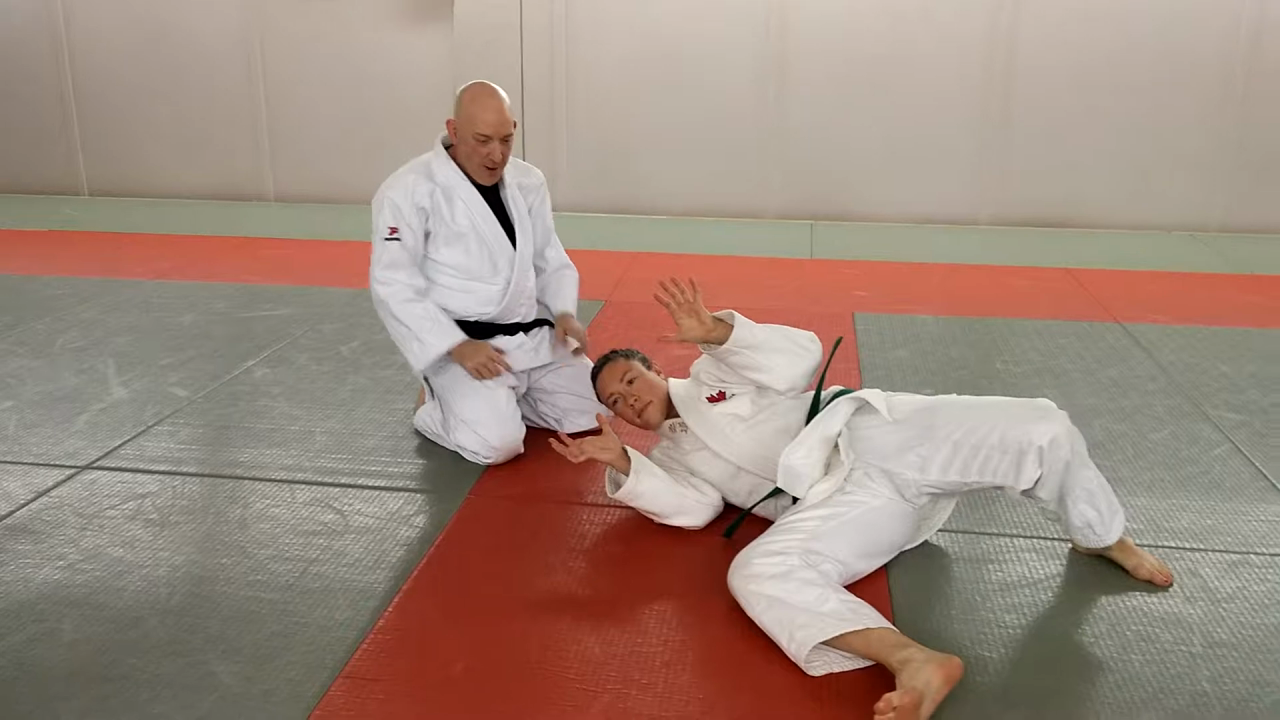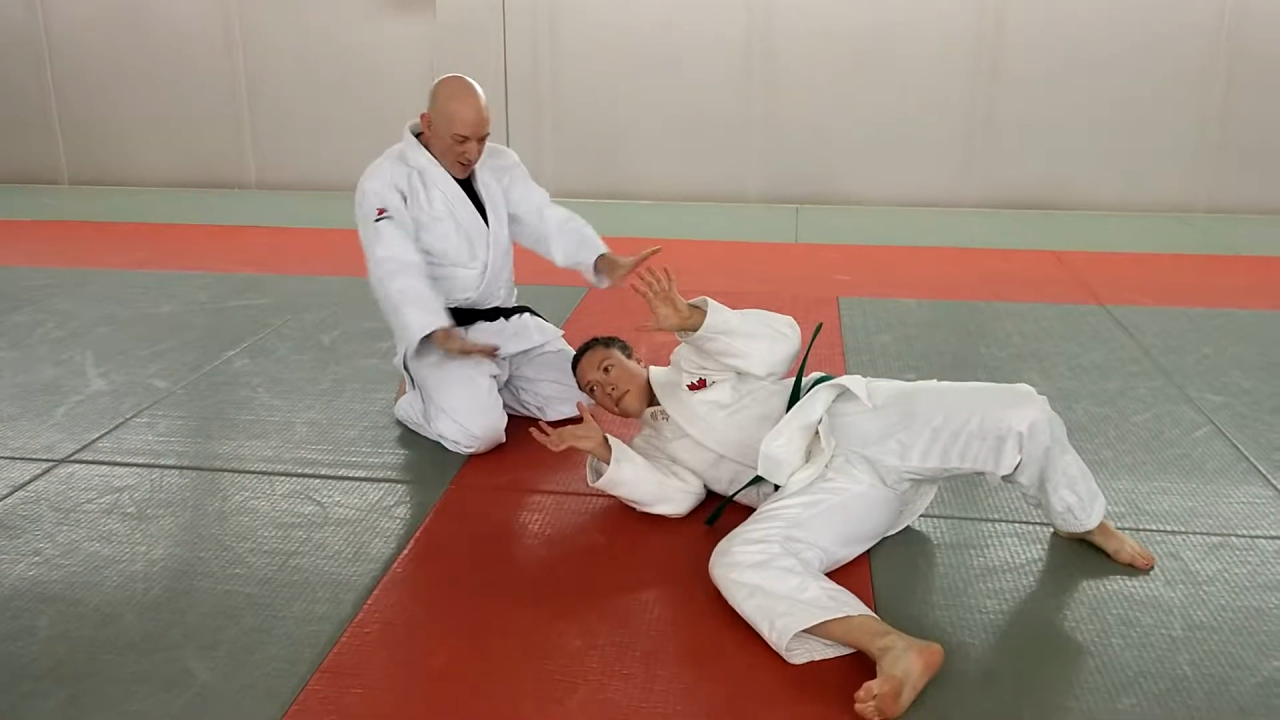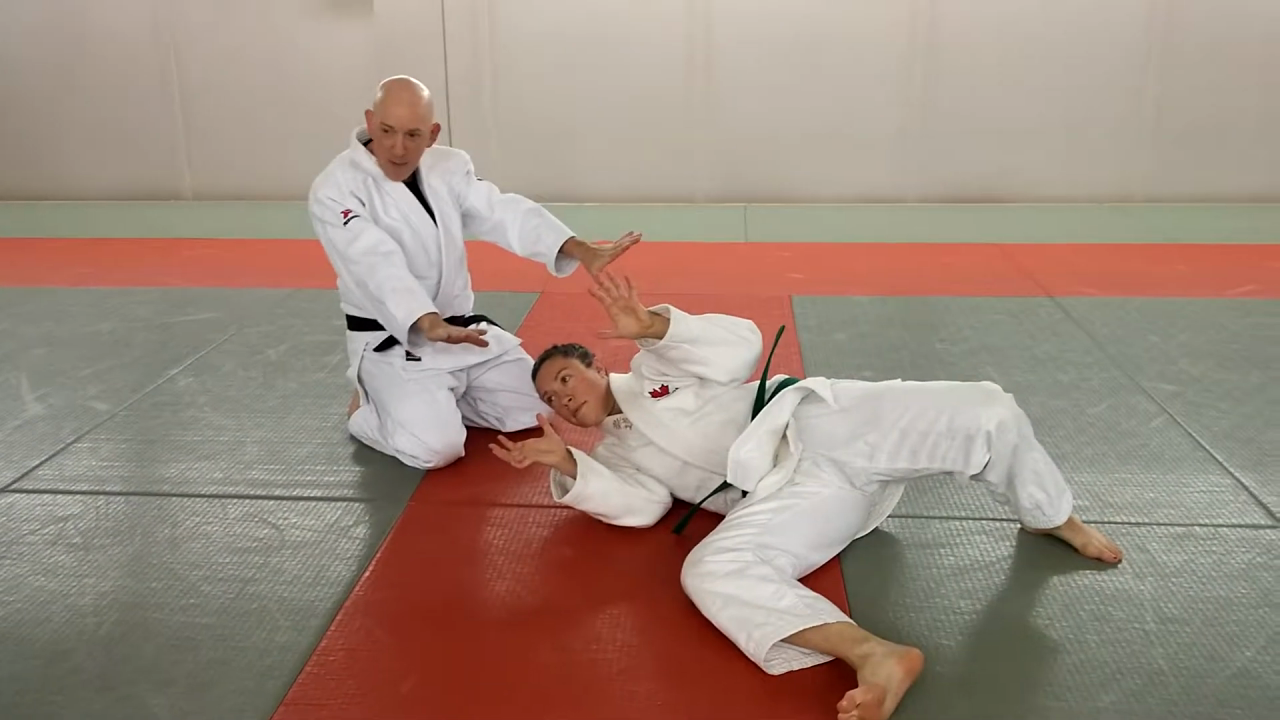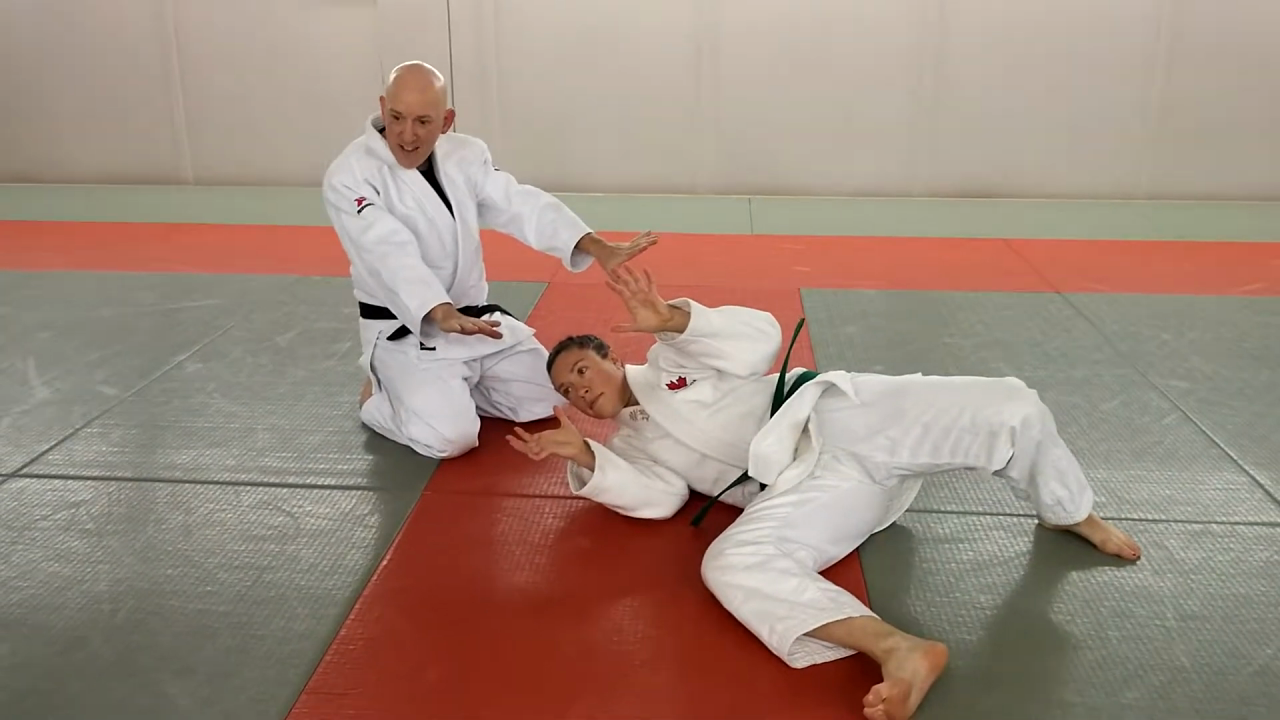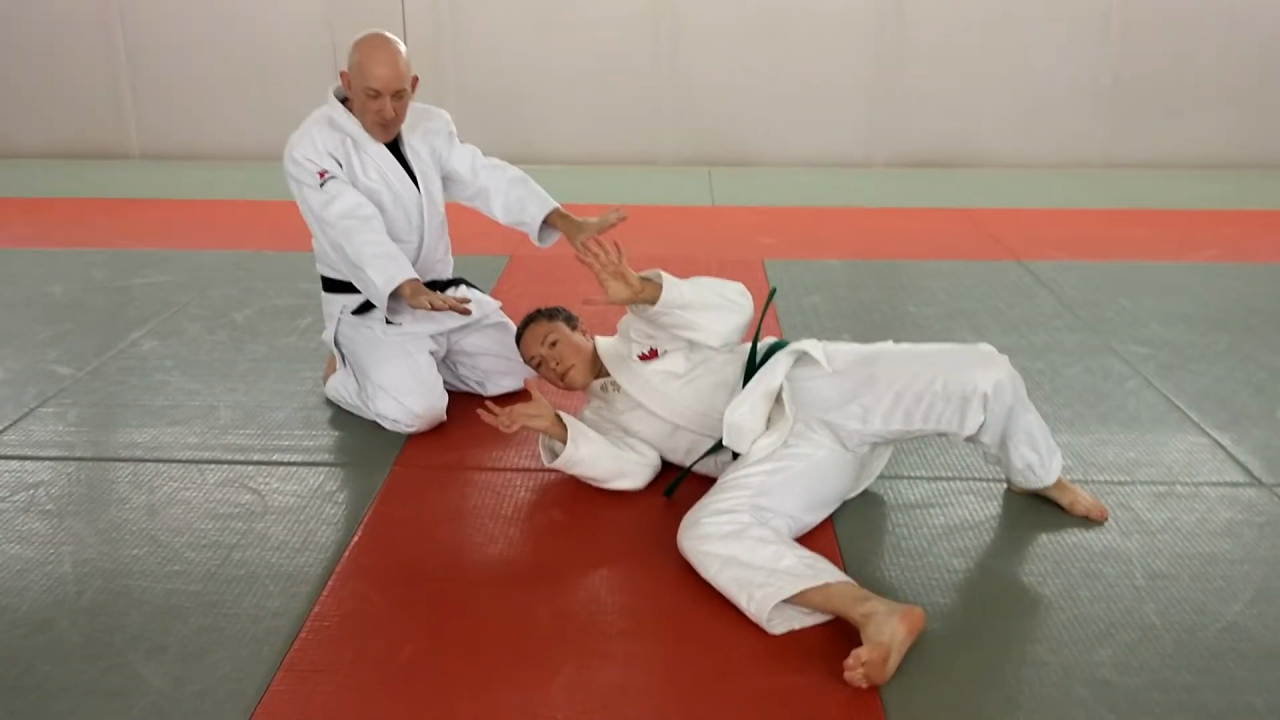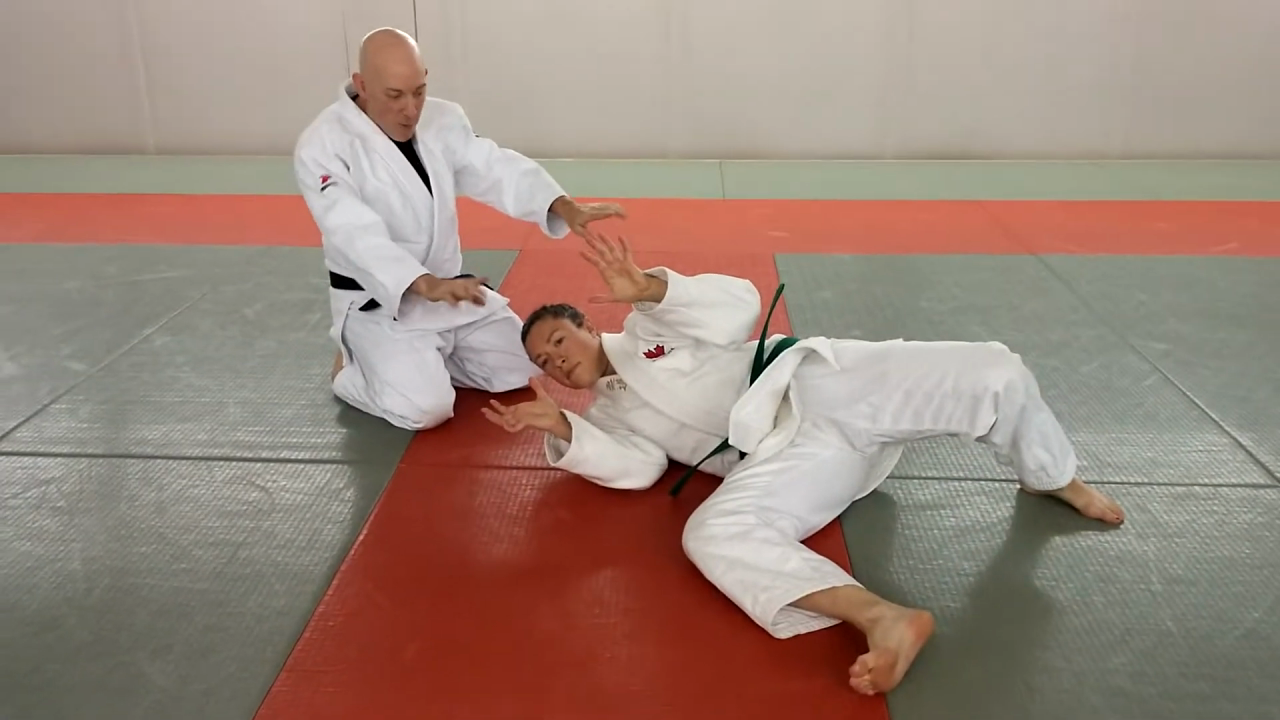
dt=0.5s
person 1, frame 1
left shoulder: (713, 370)
right shoulder: (672, 453)
left elbow: (799, 356)
right elbow: (692, 506)
left wrist: (717, 331)
right wrist: (621, 463)
left hip: (877, 433)
right hip: (837, 497)
left knee: (1039, 428)
right knee: (757, 575)
left ankle: (1105, 540)
right ankle: (916, 662)
person 1, frame 2
left shoulder: (692, 360)
right shoulder: (654, 444)
left elbow: (777, 341)
right elbow: (672, 494)
left wrist: (691, 318)
right wrist: (602, 452)
left hip: (857, 419)
right hip: (818, 483)
left knee: (1018, 413)
right knee: (737, 562)
left ankle: (1086, 524)
right ankle: (896, 649)
person 1, frame 3
left shoulder: (653, 365)
right shoulder: (616, 453)
left elbow: (739, 346)
right elbow: (640, 504)
left wrist: (652, 326)
right wrist: (566, 465)
left hip: (822, 422)
right hip: (785, 487)
left knee: (987, 412)
right knee: (709, 574)
left ankle: (1053, 520)
right ankle: (875, 655)
person 1, frame 4
left shoulder: (670, 358)
right shoulder: (632, 443)
left elbow: (757, 339)
right elbow: (658, 495)
left wrist: (671, 318)
right wrist: (583, 457)
left hip: (842, 414)
right hip: (805, 482)
left knee: (1010, 407)
right knee: (730, 565)
left ankle: (1071, 516)
right ankle: (899, 649)
person 1, frame 5
left shoulder: (641, 329)
right shoulder: (603, 415)
left elbow: (730, 311)
right elbow: (631, 467)
left wrist: (643, 291)
right wrist: (555, 430)
left hip: (815, 385)
right hip: (775, 449)
left knee: (980, 372)
right knee: (706, 536)
left ankle: (1039, 479)
right ankle: (875, 612)
person 1, frame 6
left shoulder: (647, 326)
right shoulder: (609, 413)
left elbow: (737, 307)
right elbow: (636, 467)
left wrist: (648, 288)
right wrist: (560, 428)
left hip: (822, 382)
right hip: (784, 449)
left knee: (991, 371)
right knee: (711, 536)
left ankle: (1054, 481)
right ankle: (883, 618)
person 2, frame 1
left shoulder: (527, 181)
right shoulder: (409, 190)
left elbow: (550, 256)
right elbow: (392, 283)
left wrist: (565, 314)
right wrist: (457, 346)
left hip: (531, 337)
right hip: (463, 347)
left knee: (596, 414)
right knee: (497, 443)
left ankle: (509, 396)
right ankle: (435, 403)
person 2, frame 2
left shoulder: (500, 164)
right shoulder: (386, 180)
left elbow: (544, 220)
right elbow: (394, 267)
left wrist: (604, 262)
right wrist: (440, 334)
left hip: (508, 324)
right hip: (449, 334)
left knee: (576, 400)
right knee: (475, 434)
left ankle: (489, 384)
right ankle: (418, 394)
person 2, frame 3
left shoulder: (448, 167)
right shoulder: (335, 189)
left elbow: (504, 214)
right elbow: (377, 266)
left wrist: (581, 250)
right wrist: (428, 324)
left hip: (463, 329)
right hip: (392, 342)
left knee: (536, 410)
right knee: (436, 447)
left ankle: (442, 399)
right ankle: (369, 408)
person 2, frame 4
left shoulder: (465, 155)
right shoulder: (350, 176)
left elbow: (519, 205)
right elbow: (391, 254)
left wrist: (596, 246)
right wrist: (442, 314)
left hip: (475, 317)
right hip: (407, 332)
left knee: (549, 399)
right knee: (450, 436)
left ankle: (452, 388)
right ankle: (380, 396)
person 2, frame 5
left shoulder: (429, 125)
right shoulder: (311, 147)
left elbow: (485, 179)
right elbow: (355, 230)
left wrist: (565, 222)
right wrist: (410, 290)
left hip: (442, 292)
right hip: (369, 307)
left knee: (515, 373)
right knee: (417, 411)
left ankle: (422, 363)
right ankle: (345, 372)
person 2, frame 6
left shoulder: (442, 119)
right shoulder: (322, 146)
left elbow: (497, 170)
right elbow: (356, 235)
left wrist: (566, 207)
right wrist: (425, 286)
left hip: (450, 289)
right hip: (378, 305)
left knee: (524, 371)
right knee: (425, 406)
left ankle: (428, 358)
right ankle: (352, 369)
